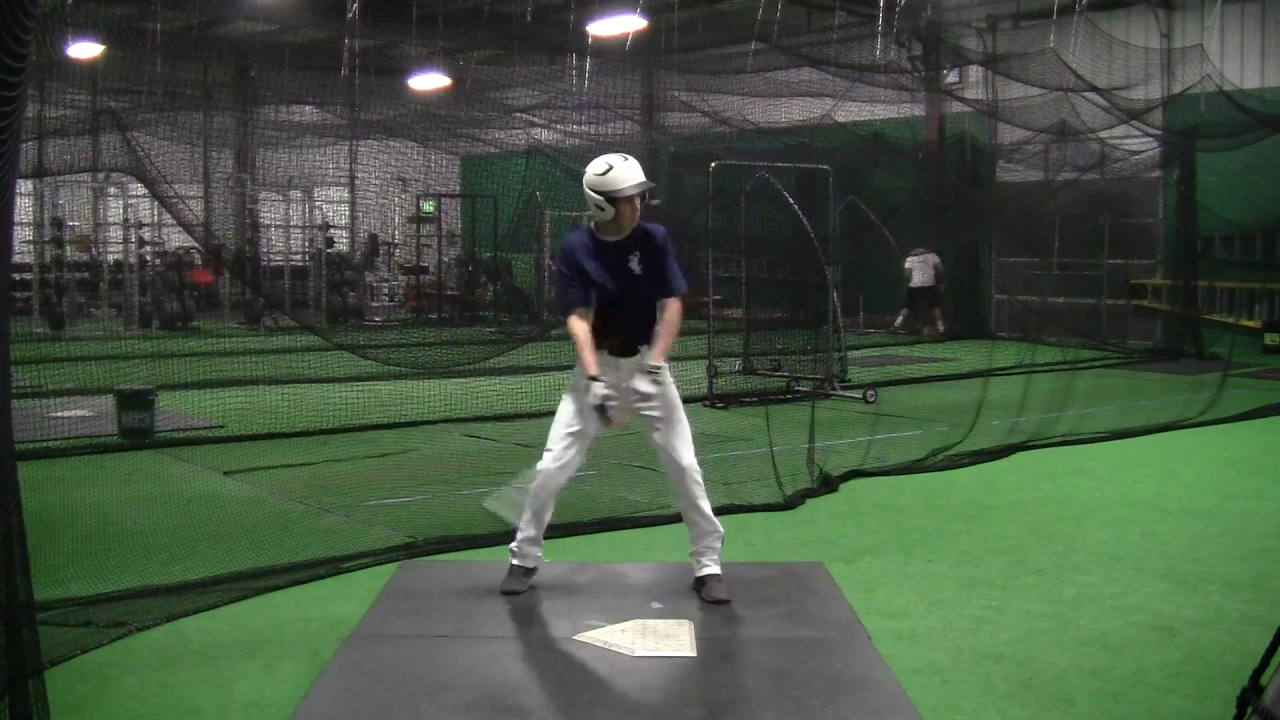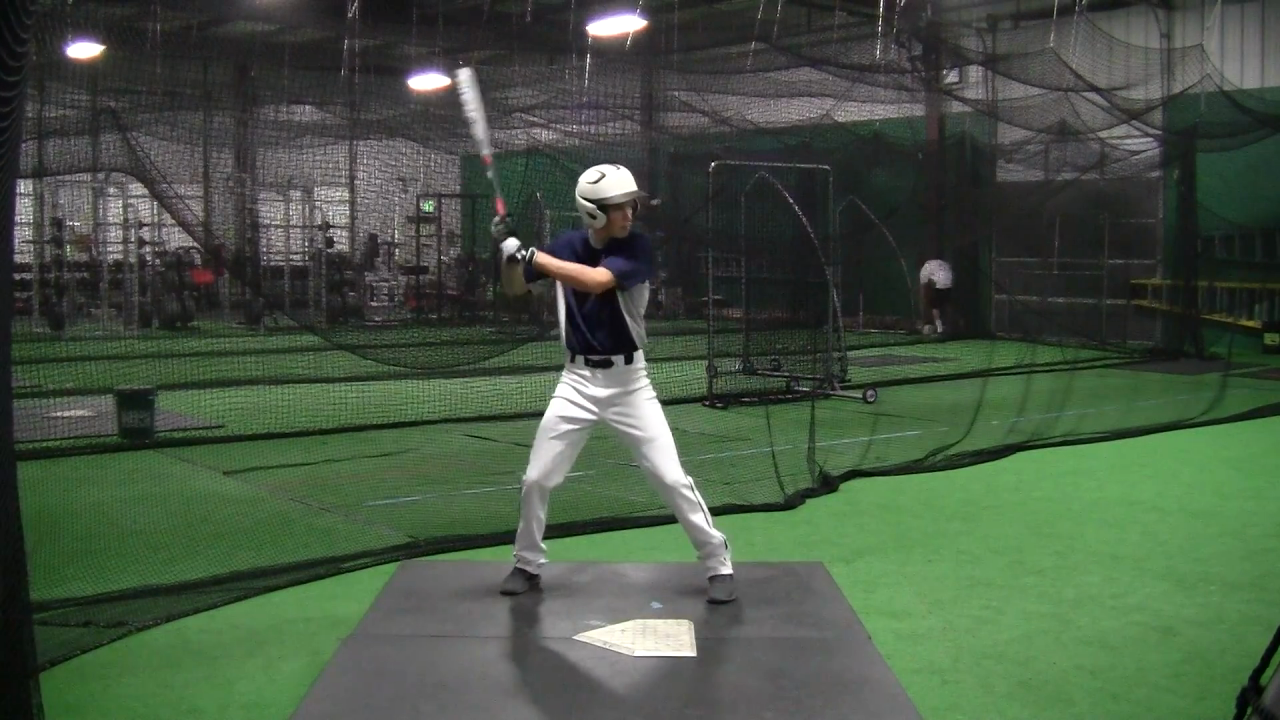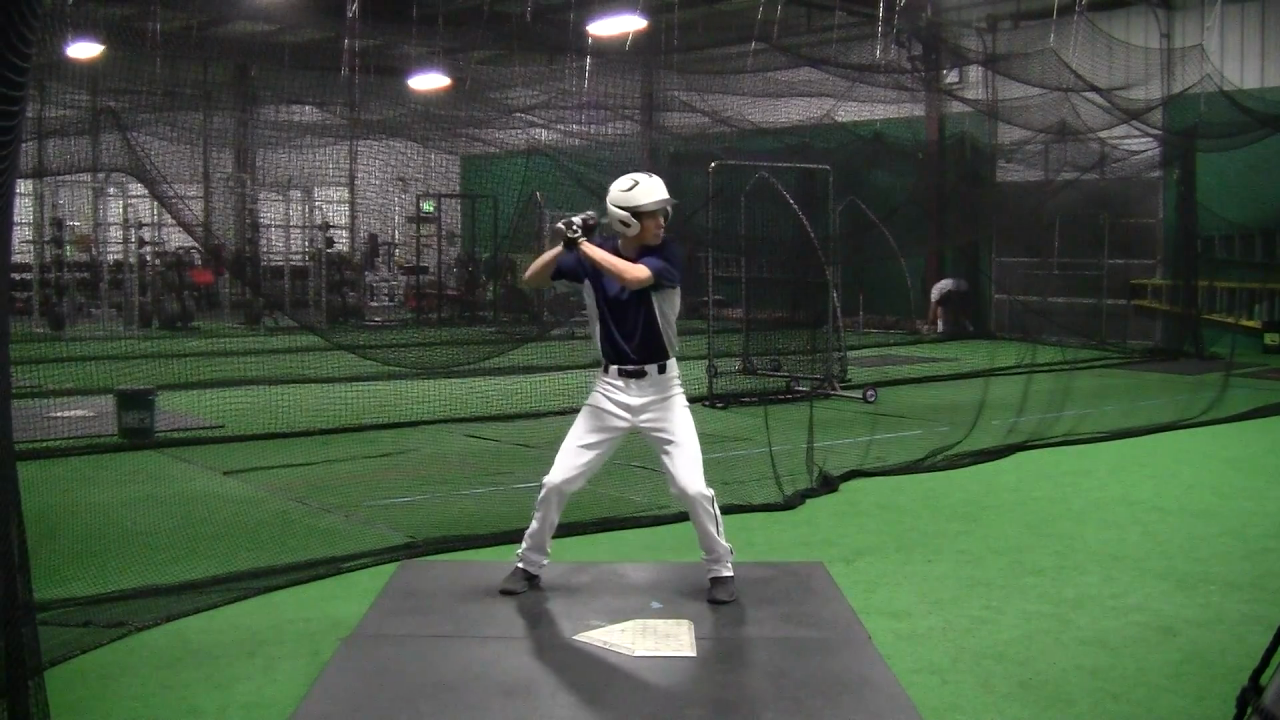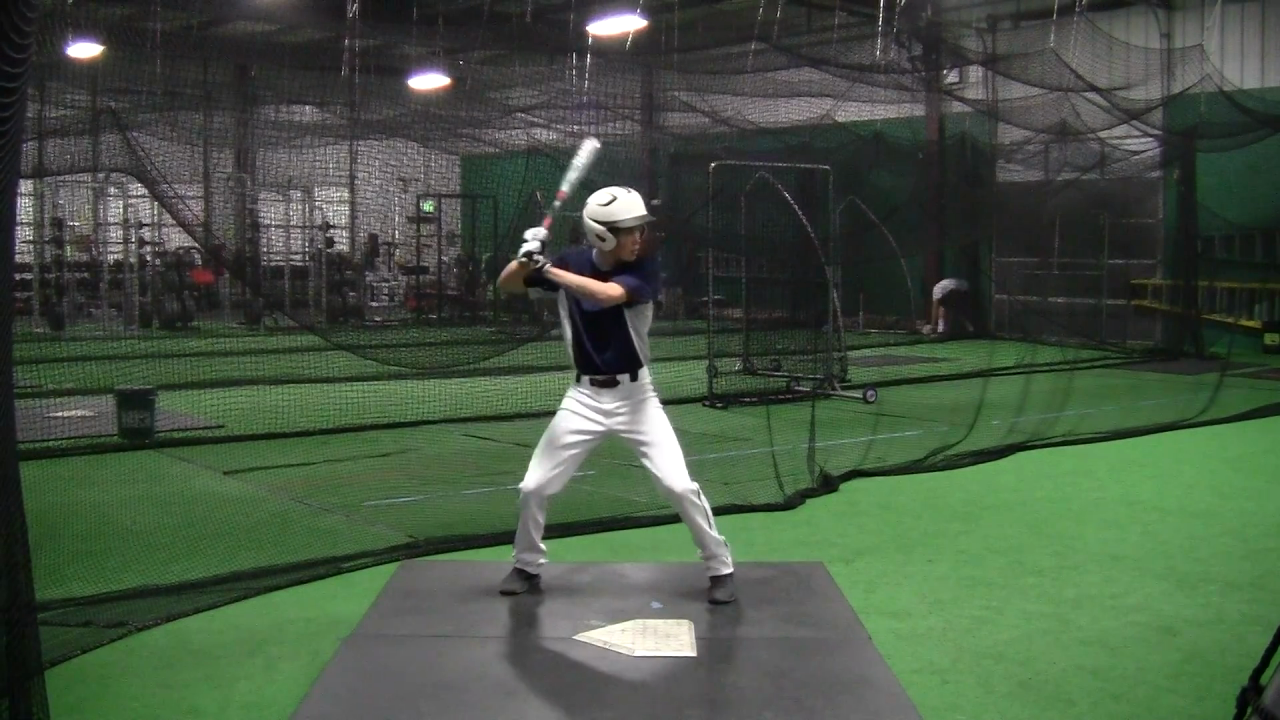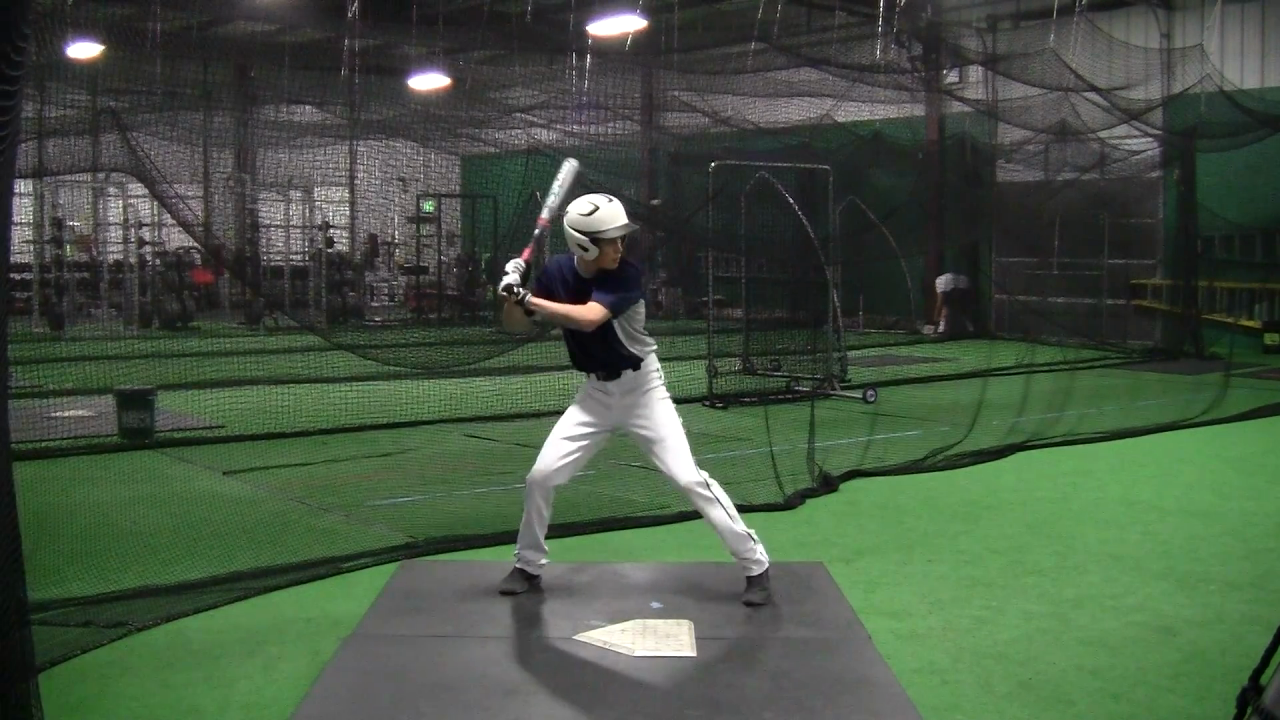
dt=0.4s
person 1, frame 1
left shoulder: (654, 238)
right shoulder: (576, 247)
left elbow: (672, 305)
right elbow: (577, 318)
left wrist: (656, 364)
right wrist: (593, 377)
left hip: (646, 366)
right hip: (595, 369)
left knee: (684, 466)
right knee: (552, 469)
left ankle: (708, 565)
right ankle: (524, 559)
person 1, frame 2
left shoulder: (636, 248)
right shoulder: (566, 244)
left elbow: (596, 280)
right elbow: (513, 287)
left wrist: (531, 254)
right wrist: (509, 251)
left hip: (628, 381)
right hip: (577, 379)
left knee: (671, 478)
right knee: (537, 478)
left ankle: (718, 564)
right ankle: (527, 564)
person 1, frame 3
left shoulder: (667, 255)
right shoulder: (594, 253)
left elbow: (634, 276)
right elbow: (531, 280)
left wrist: (582, 245)
right wrist: (567, 245)
left hip: (662, 389)
right hip: (611, 389)
left knee: (694, 489)
right knee: (558, 482)
left ankle: (720, 569)
right ankle: (529, 564)
person 1, frame 4
left shoulder: (643, 269)
right shoulder: (570, 260)
left elbow: (605, 295)
right elbow: (506, 286)
left wrist: (545, 269)
right wrist: (526, 259)
left hip: (634, 394)
right hip: (583, 396)
left knee: (679, 485)
right knee: (534, 487)
left ankle: (720, 568)
right ankle: (527, 565)
person 1, frame 5
left shoulder: (627, 275)
right shoulder: (555, 271)
left elbow: (588, 319)
right elbow: (515, 325)
left wrist: (528, 300)
right wrist: (512, 292)
left hip: (642, 386)
right hip: (595, 391)
left knee: (688, 477)
right knee: (542, 477)
left ankle: (755, 565)
right ankle: (527, 564)
